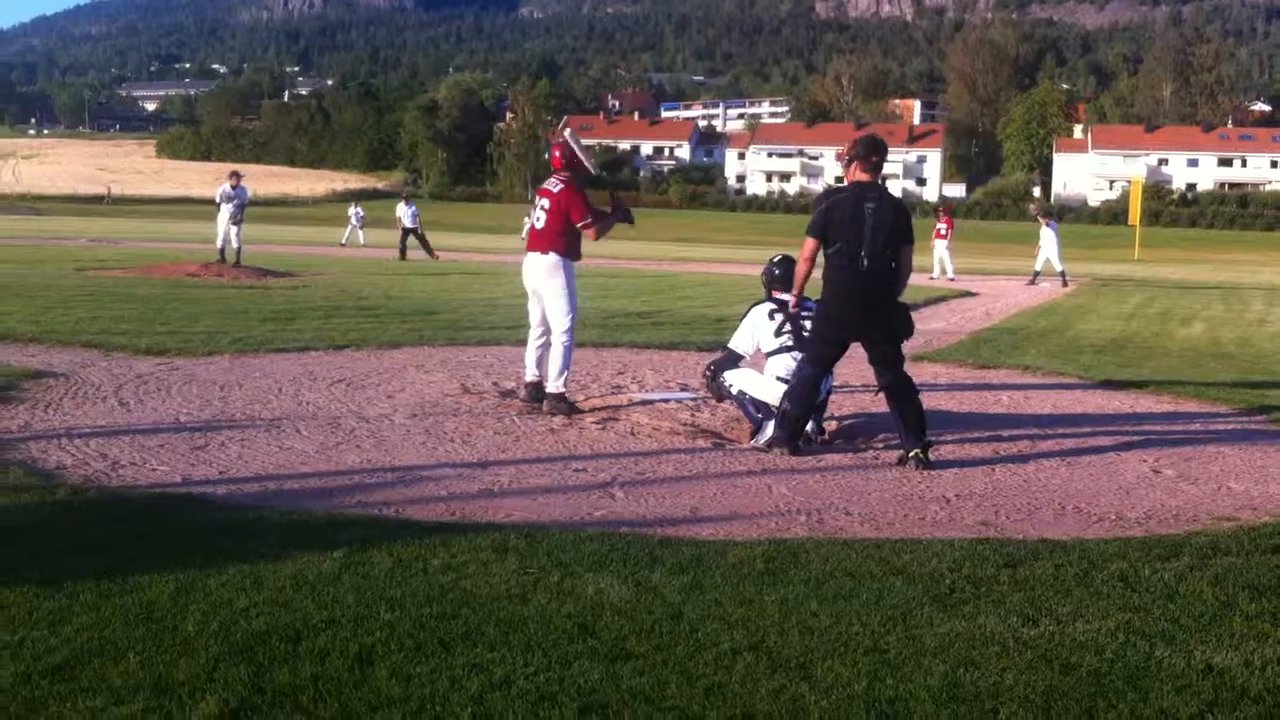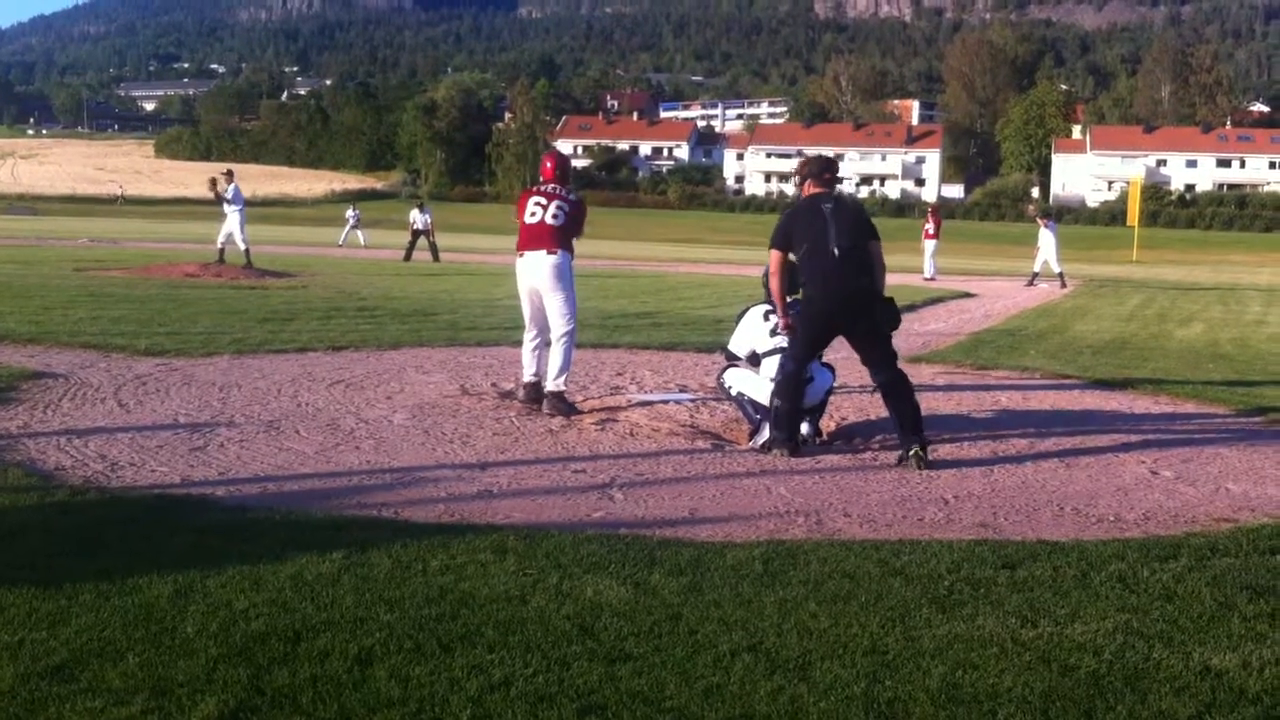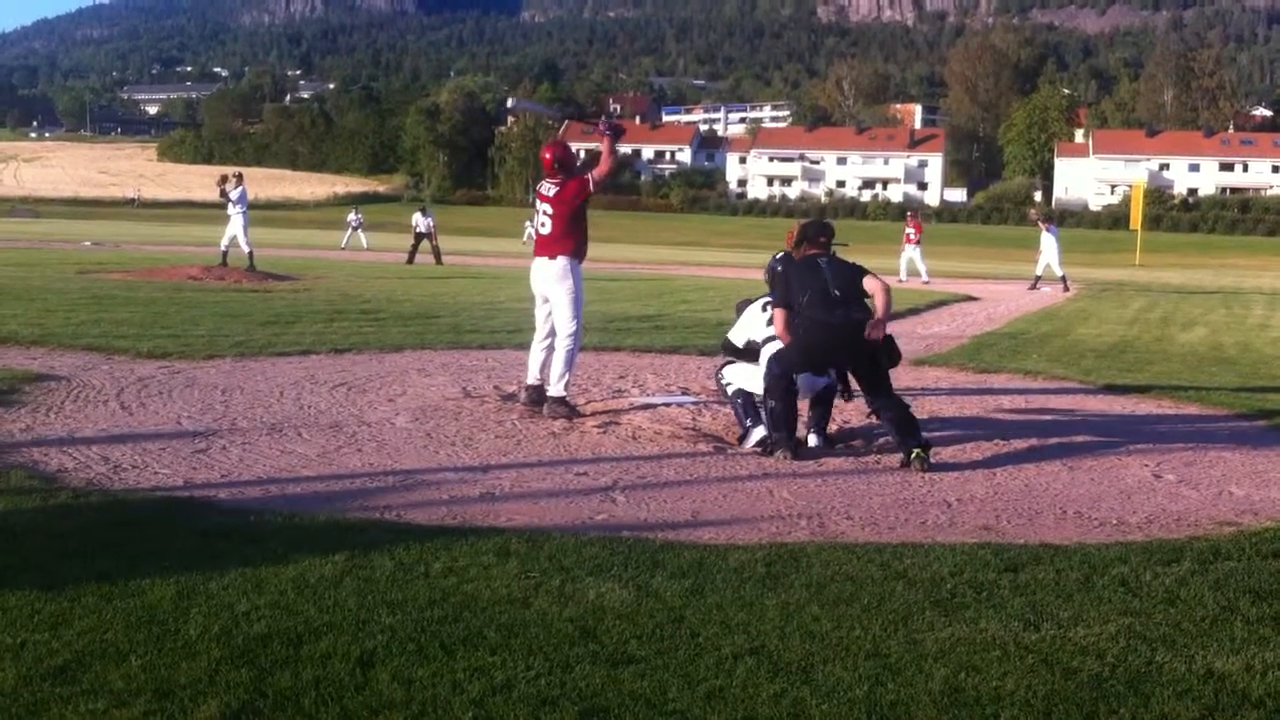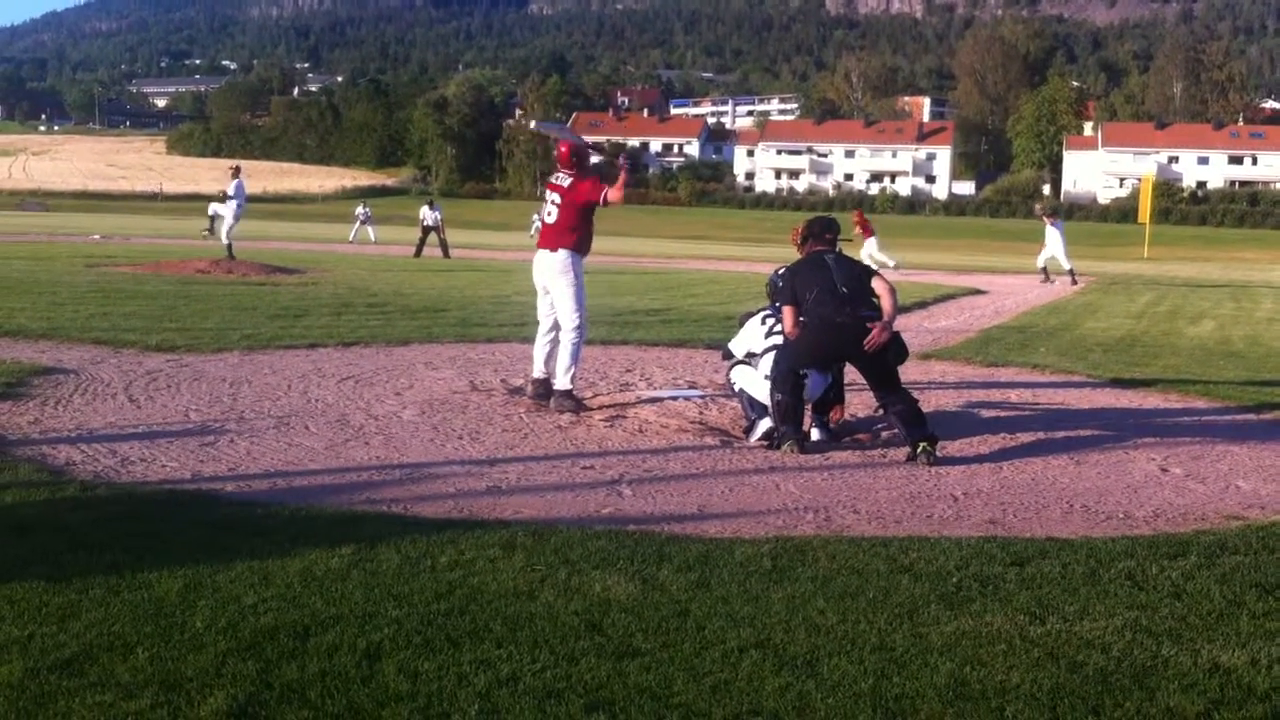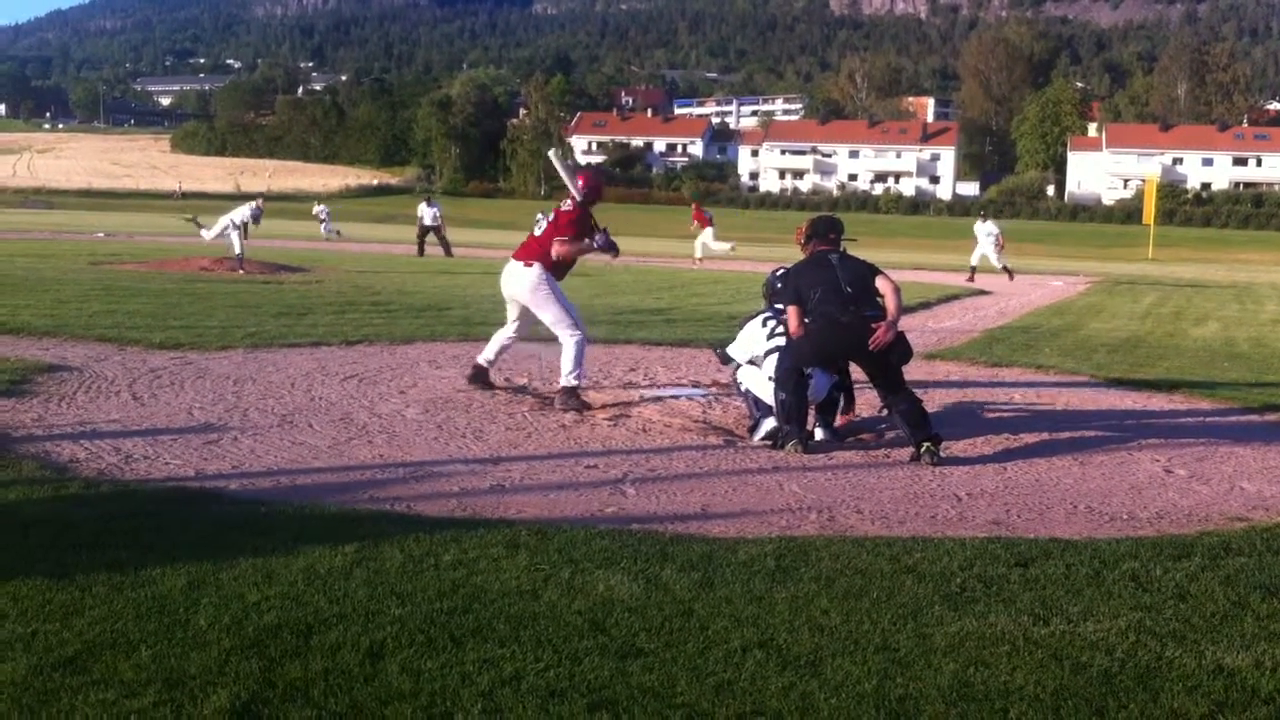
dt=1s
person 1, frame 1
left shoulder: (832, 202)
right shoulder: (897, 208)
left elbow: (808, 256)
right elbow: (904, 267)
left wrist: (796, 293)
left hip: (837, 305)
right hip: (880, 306)
left knee: (811, 370)
right knee: (893, 375)
left ankle: (783, 437)
right ankle: (916, 448)
person 1, frame 2
left shoulder: (793, 214)
right shoulder: (855, 210)
left elbow: (775, 270)
right elbow: (878, 263)
left wrist: (783, 314)
right wrist: (875, 303)
left hip: (819, 301)
right hip: (862, 298)
left knee: (793, 366)
right knee: (887, 371)
left ankle: (782, 439)
right ankle: (914, 445)
person 1, frame 3
left shoulder: (788, 272)
right shoulder: (849, 268)
left elbow: (782, 329)
right elbow: (879, 287)
left wrist: (802, 355)
right wrist: (881, 320)
left hip: (819, 334)
right hip: (861, 333)
left knee: (778, 369)
right knee: (882, 394)
left ankle: (782, 443)
right ankle: (915, 449)
person 1, frame 4
left shoulder: (795, 271)
right shoulder: (855, 265)
left elbow: (790, 328)
right elbow: (886, 289)
left wrist: (808, 348)
right wrist: (887, 323)
left hip: (824, 331)
right hip: (867, 330)
left knee: (785, 366)
right knee: (890, 389)
left ankle: (789, 436)
right ankle: (922, 443)
person 1, frame 5
left shoulder: (798, 271)
right shoulder: (859, 264)
left elbow: (795, 327)
right elbow: (890, 288)
left wrist: (813, 347)
right wrist: (891, 322)
left hip: (828, 330)
right hip: (871, 330)
left knee: (788, 365)
right knee: (894, 388)
left ankle: (792, 435)
right ankle: (926, 443)
person 2, frame 1
left shoulder: (546, 186)
right shoulder: (571, 190)
right elbow: (593, 232)
left wrist: (607, 213)
right wrist: (616, 215)
left hip: (532, 261)
right hip: (553, 263)
left knee: (540, 328)
right knee: (563, 330)
left ankle: (532, 385)
right ankle: (554, 395)
person 2, frame 2
left shoulder: (527, 196)
right shoulder: (575, 203)
left hip: (525, 262)
right hip: (554, 262)
left knee: (534, 329)
right knee: (563, 332)
left ankle: (530, 386)
right ankle: (554, 394)
person 2, frame 3
left shoulder: (543, 187)
right shoulder: (571, 189)
left elbow: (589, 171)
right elbow: (604, 169)
left wrist: (605, 140)
right wrist: (608, 138)
left hip: (540, 266)
right hip: (561, 268)
left knee: (544, 332)
right knee: (568, 335)
left ankle: (533, 388)
right ankle: (555, 398)
person 2, frame 4
left shoulder: (554, 180)
right shoulder: (583, 184)
right elbow: (617, 196)
left wrist: (616, 170)
right wrist: (624, 170)
left hip: (542, 260)
right hip: (563, 262)
left knee: (547, 327)
right knee: (572, 330)
left ankle: (538, 382)
right ankle: (561, 393)
person 2, frame 5
left shoulder: (570, 209)
right shoulder: (575, 215)
left elbow: (588, 232)
right elbow: (558, 251)
left wrist: (602, 242)
right wrist: (594, 246)
left hip: (511, 274)
right hip: (533, 277)
left knee: (515, 326)
right knee: (573, 334)
left ankle: (480, 369)
right ankle: (567, 393)
person 3, frame 1
left shoulder: (761, 311)
right shoulder: (812, 308)
left elbow: (733, 356)
left wrist: (711, 371)
left hip: (780, 391)
left knee: (727, 375)
left ankle: (767, 424)
right ankle: (811, 423)
person 3, frame 2
left shoulder: (756, 313)
left elbow: (732, 355)
left hip: (774, 393)
right hip: (811, 393)
left knee: (727, 375)
right knee: (827, 371)
left ankle: (766, 424)
right ankle: (808, 424)
person 3, frame 3
left shoulder: (758, 306)
left elbow: (729, 346)
right hip: (809, 379)
left knee: (726, 373)
right knee: (829, 378)
left ankle: (755, 429)
right ankle: (816, 434)
person 3, frame 4
left shoulder: (758, 320)
left elbow: (727, 354)
right elbow: (836, 363)
right wrist: (839, 401)
left hip: (770, 391)
right hip: (809, 391)
left knee: (736, 370)
right knee: (830, 372)
left ankle: (760, 421)
right ankle: (820, 426)
person 3, frame 5
left shoulder: (758, 322)
left elbow: (726, 358)
left wrist: (719, 351)
right wrist: (849, 398)
left hip: (775, 392)
right hip: (814, 392)
left knee: (743, 371)
right knee: (835, 372)
left ankle: (765, 421)
right ankle: (824, 426)
